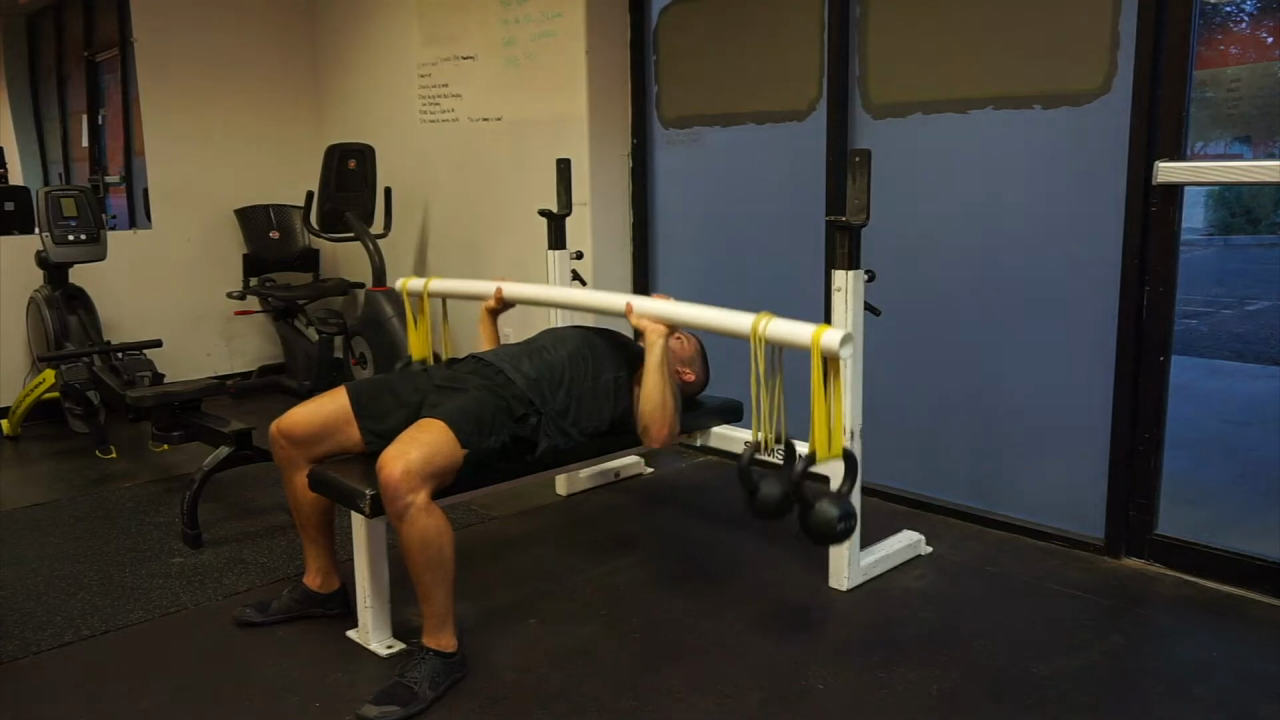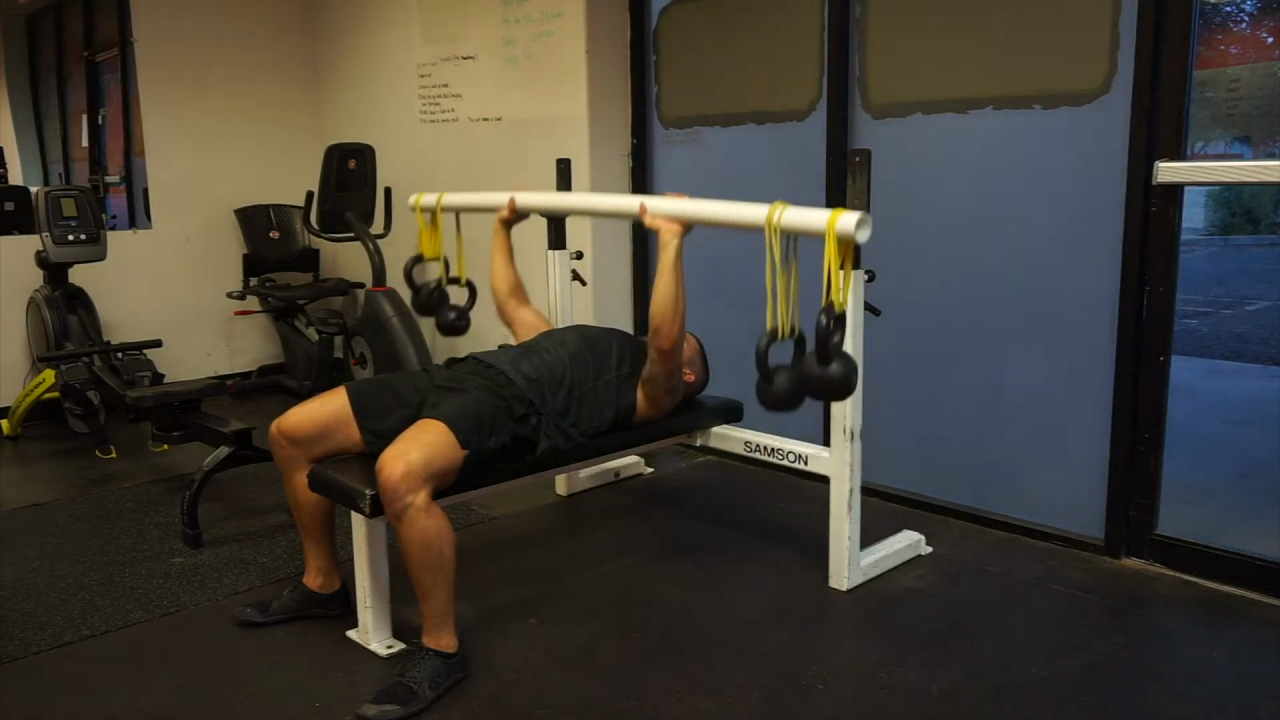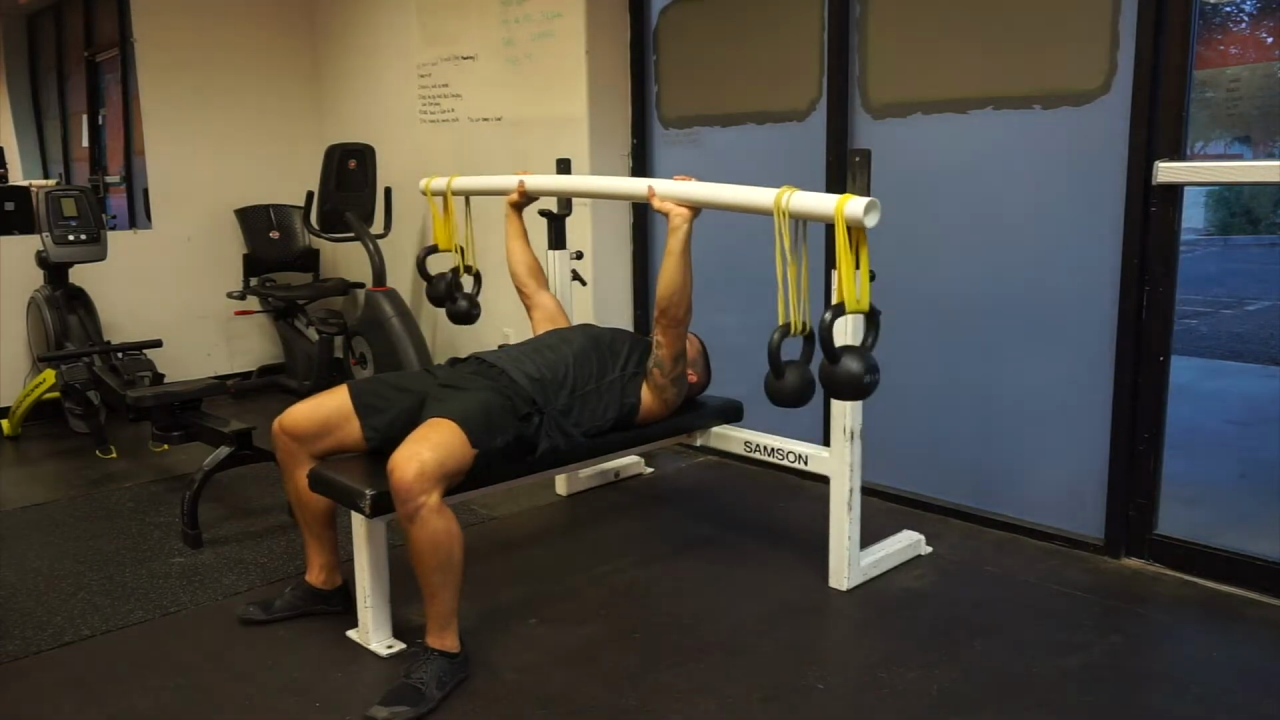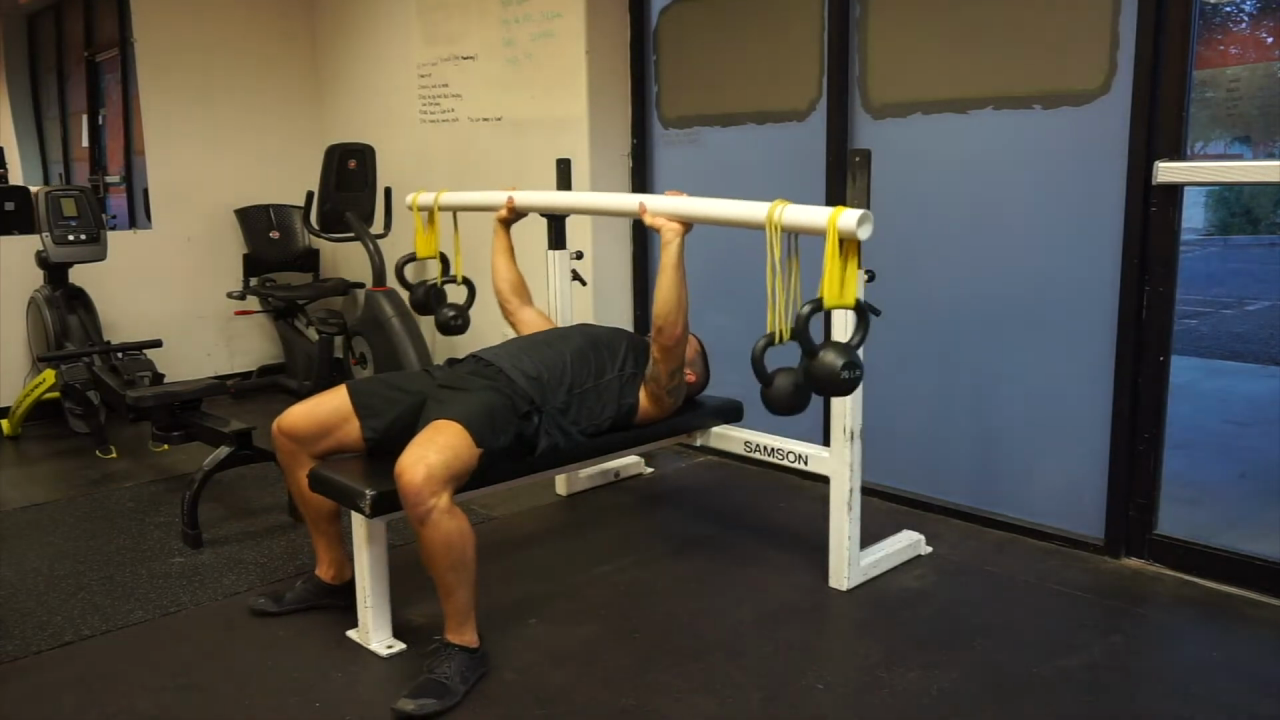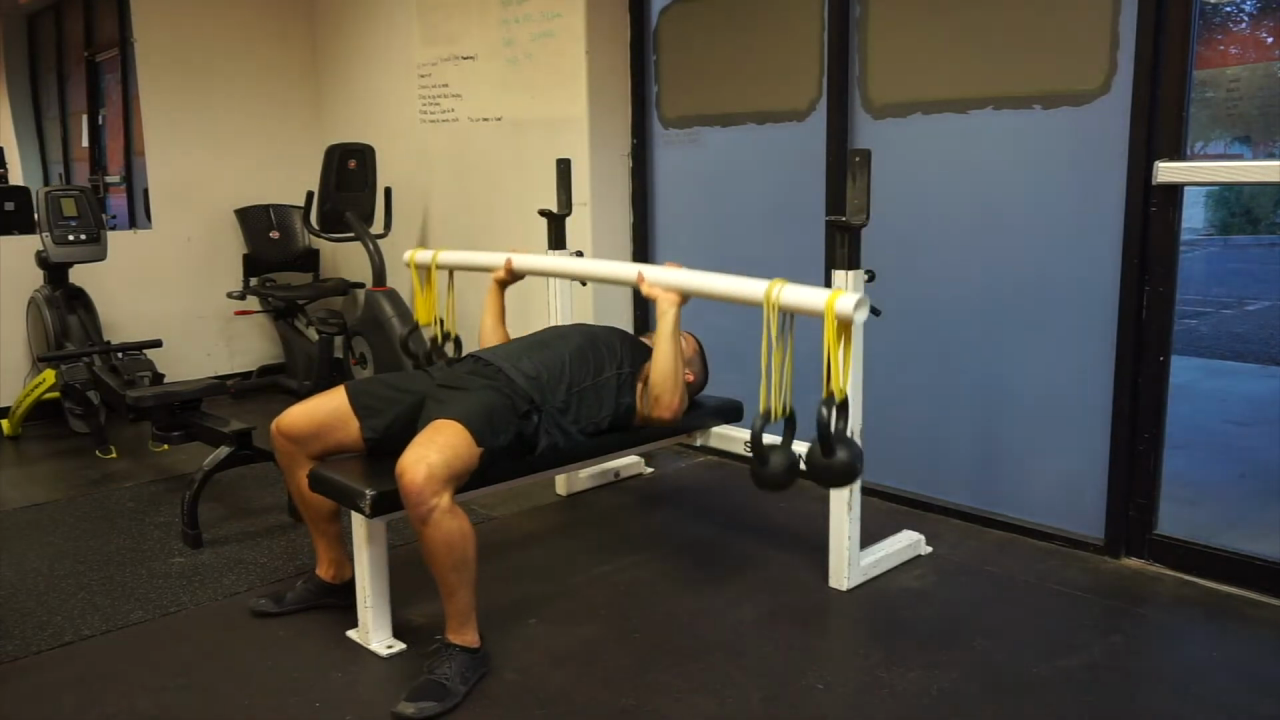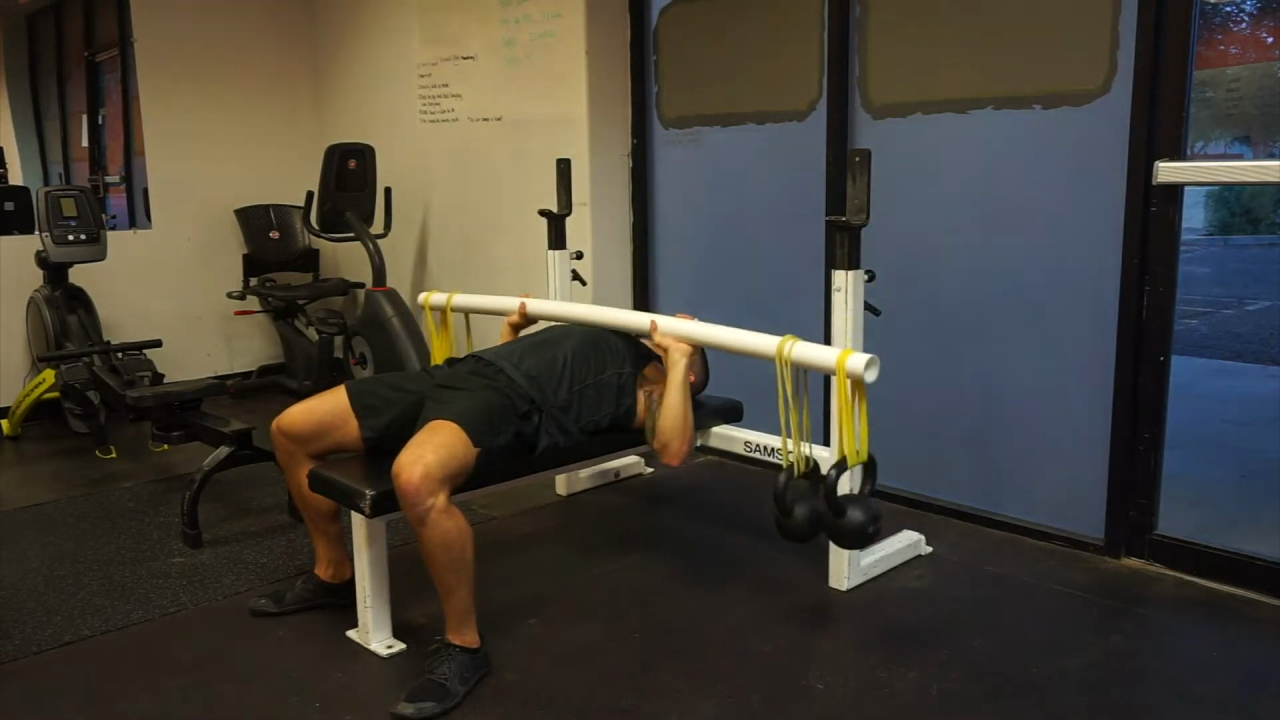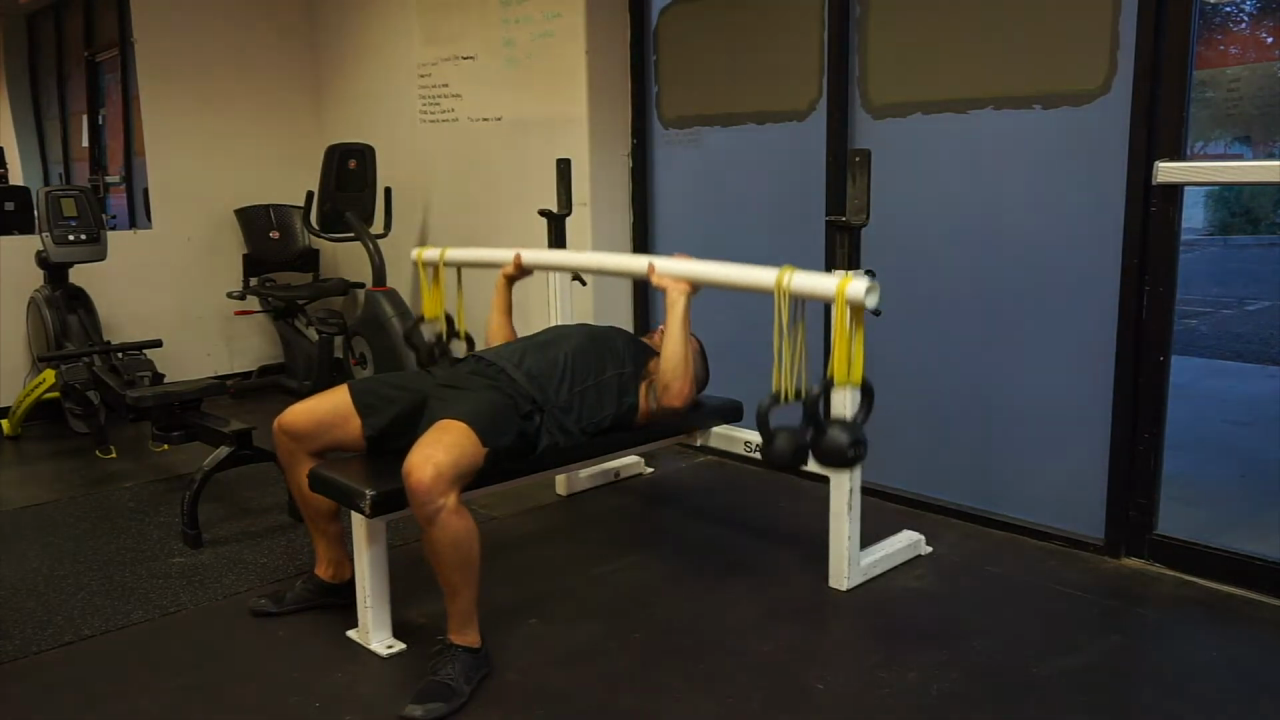
dt=0.5s
person 1, frame 1
left shoulder: (646, 374)
right shoulder: (606, 350)
left elbow: (657, 433)
left wrist: (656, 336)
right wrist: (490, 314)
left hip: (510, 401)
left knee: (401, 474)
right knee: (289, 432)
left ankle: (440, 649)
right ankle: (321, 585)
person 1, frame 2
left shoulder: (655, 387)
right shoulder: (591, 358)
left elbow: (665, 339)
right elbow: (511, 305)
left wrist: (670, 242)
right wrist: (503, 229)
left hip: (510, 402)
left knee: (401, 477)
right knee: (290, 433)
left ankle: (440, 650)
right ankle: (322, 585)
person 1, frame 3
left shoulder: (659, 386)
right shoulder: (591, 348)
left elbow: (672, 318)
right elbow: (533, 289)
left wrist: (680, 226)
right wrist: (515, 212)
left hip: (513, 402)
right hip: (460, 375)
left knee: (412, 476)
right knee: (293, 430)
left ankle: (443, 650)
right ankle: (324, 581)
person 1, frame 4
left shoulder: (658, 391)
right shoulder: (589, 352)
left elbow: (669, 335)
right elbow: (517, 304)
left wrist: (672, 239)
right wrist: (502, 227)
left hip: (512, 399)
right hip: (460, 375)
left knee: (421, 480)
right knee: (291, 430)
left ankle: (462, 646)
right ankle: (333, 575)
person 1, frame 5
left shoulder: (649, 378)
right shoulder: (598, 352)
left elbow: (665, 409)
left wrist: (669, 309)
right wrist: (498, 287)
left hip: (512, 399)
left knee: (422, 479)
right knee: (290, 430)
left ankle: (463, 646)
right ankle: (334, 575)
person 1, frame 6
left shoulder: (656, 384)
right shoulder: (606, 352)
left elbow: (673, 451)
left wrist: (676, 356)
right wrist: (513, 329)
left knee: (418, 480)
right knee: (291, 430)
left ankle: (463, 646)
right ankle: (333, 575)
person 1, frame 7
left shoulder: (650, 385)
right shoulder: (602, 351)
left elbow: (676, 396)
right elbow: (503, 351)
left wrist: (678, 299)
right wrist: (505, 283)
left hip: (513, 400)
left knee: (428, 478)
right knee: (293, 428)
left ankle: (465, 646)
right ankle: (333, 574)
